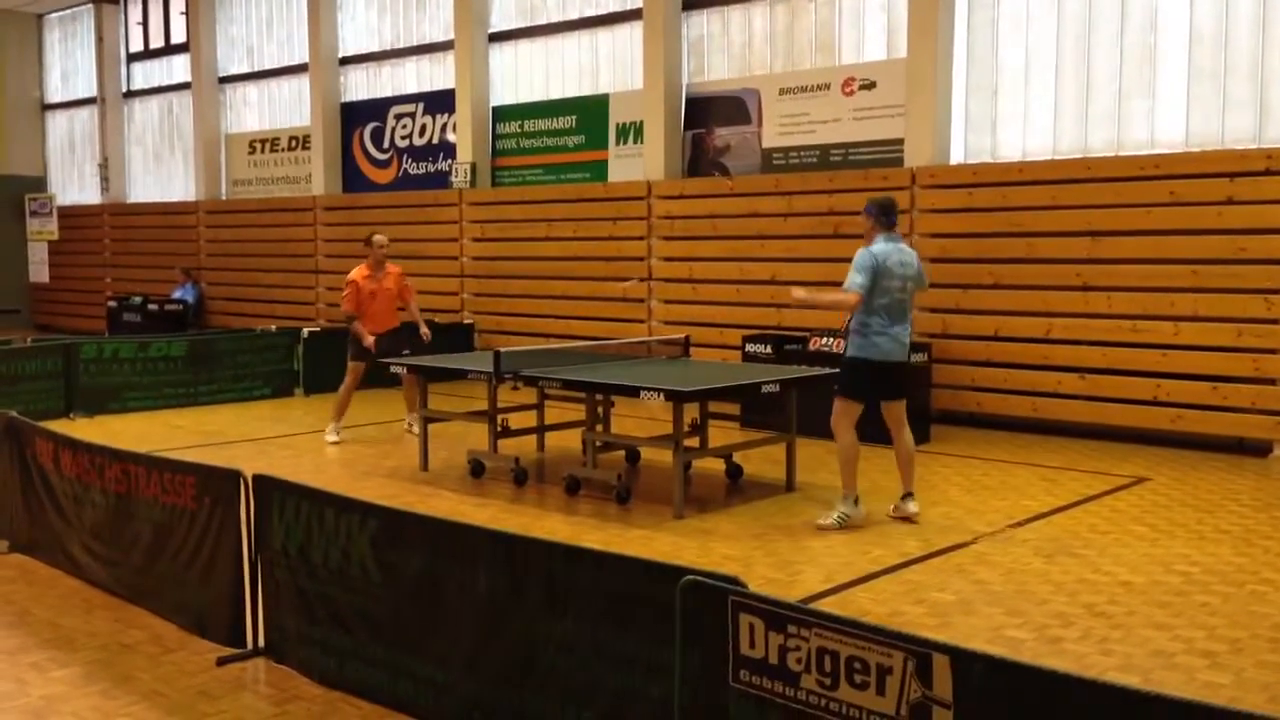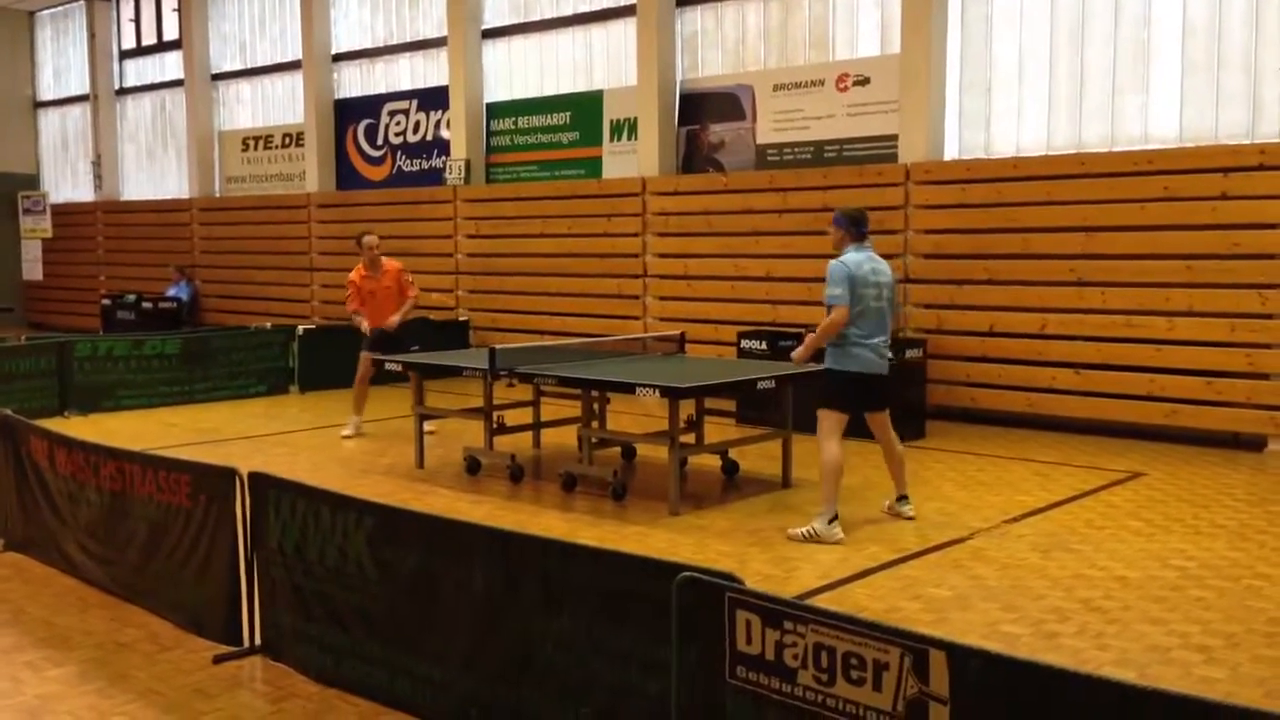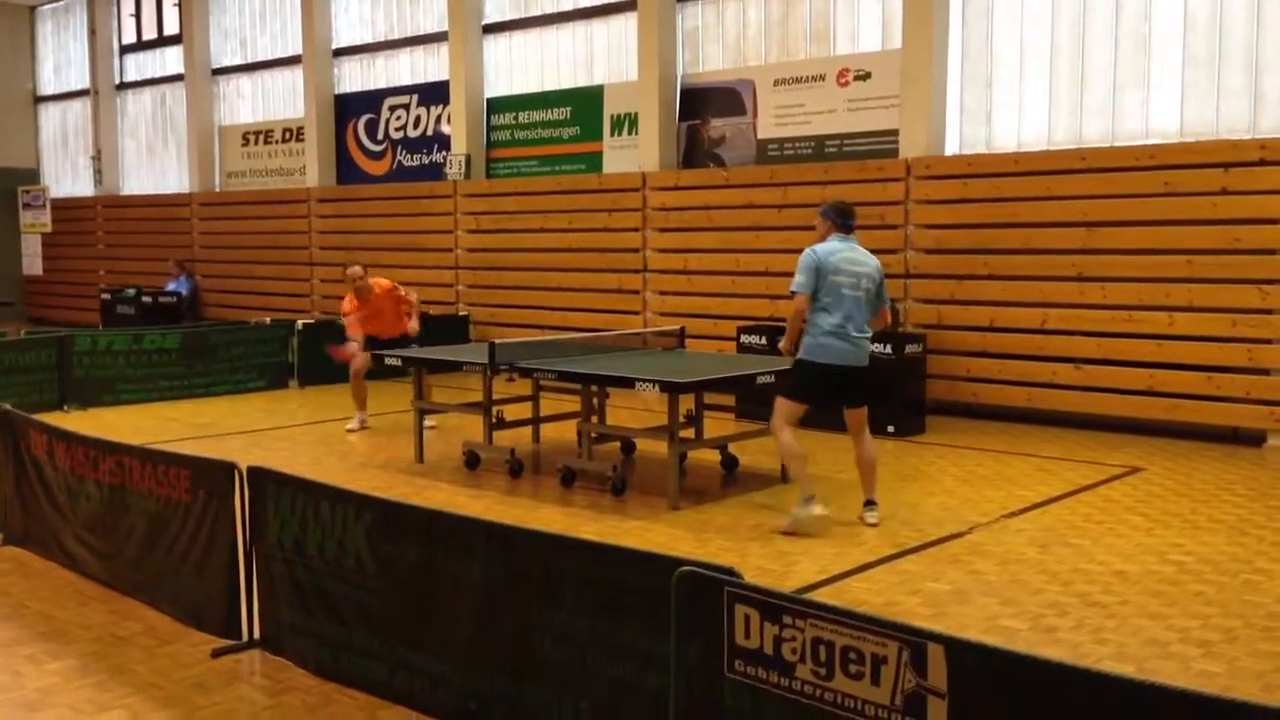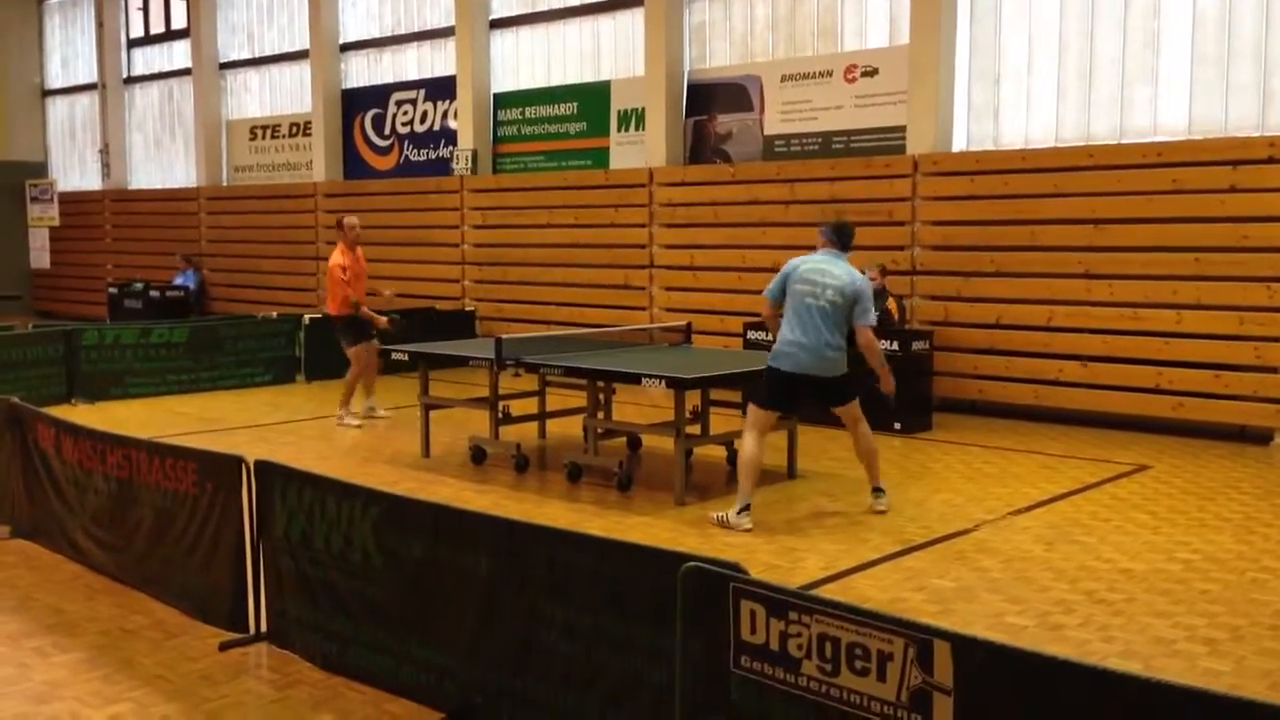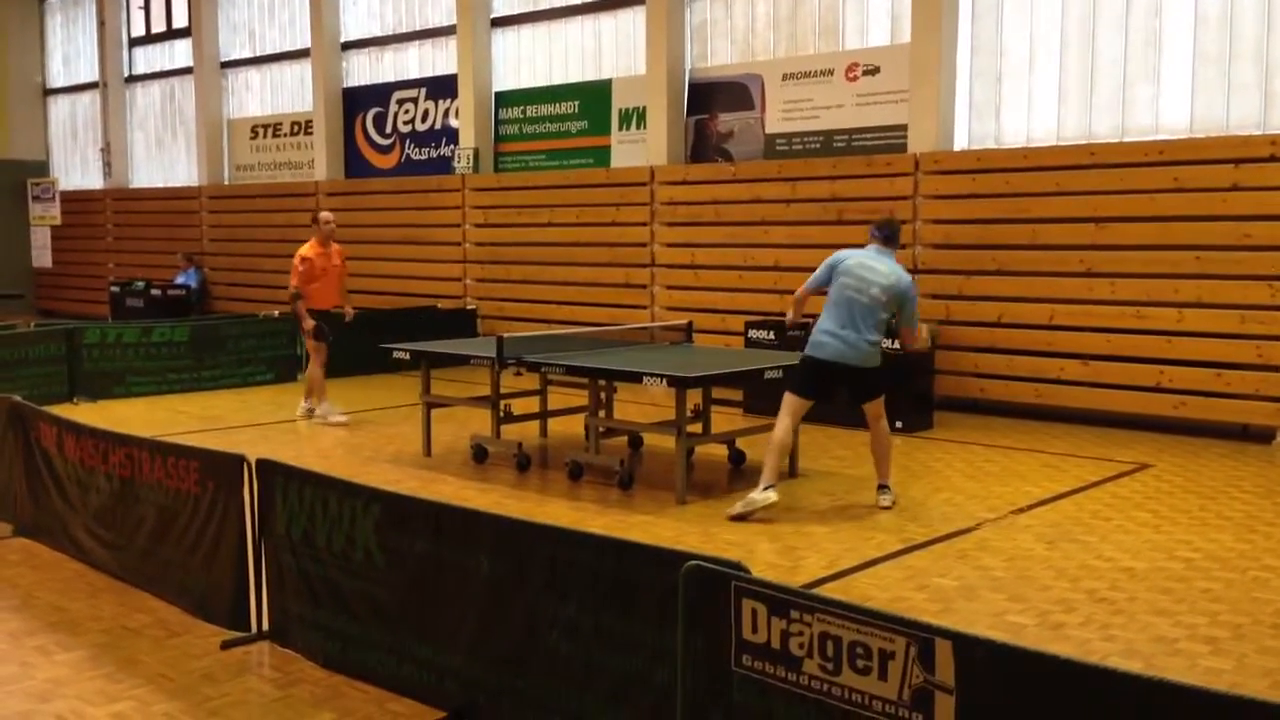
dt=0.4s
person 1, frame 1
left shoulder: (869, 255)
right shoulder: (912, 257)
left elbow: (851, 301)
left wrist: (809, 297)
left hip: (866, 352)
right hip: (897, 353)
left knee: (842, 424)
right knee: (899, 426)
left ankle: (850, 504)
right ankle: (908, 498)
person 1, frame 2
left shoulder: (841, 265)
right shoulder: (884, 267)
left elbow: (838, 317)
right elbow: (891, 320)
left wrist: (807, 348)
left hip: (845, 363)
right hip: (878, 364)
left knee: (828, 437)
right knee: (884, 433)
left ankle: (829, 521)
right ankle: (902, 501)
person 1, frame 3
left shoulder: (816, 254)
right shoulder: (872, 262)
left elbow: (800, 307)
right elbow: (884, 319)
left wrist: (790, 341)
left hip: (818, 356)
right hip: (857, 359)
left knee: (782, 424)
right knee: (859, 432)
left ankle: (808, 503)
right ankle: (870, 507)
person 1, frame 4
left shoulder: (796, 265)
right shoulder: (858, 282)
left elbow: (768, 313)
right elbow: (865, 340)
right wrist: (885, 375)
left hip: (784, 363)
right hip: (830, 369)
left knee: (752, 432)
right knee: (857, 423)
left ankle: (741, 510)
right ankle: (877, 493)
person 1, frame 5
left shoulder: (842, 257)
right shoulder: (903, 281)
left elbow: (803, 294)
right elbow: (910, 338)
left wrist: (794, 314)
right wrist: (921, 337)
left hip: (821, 352)
right hip: (864, 359)
left knee: (788, 416)
right knee: (878, 421)
left ankle: (764, 489)
right ankle: (884, 490)
person 2, frame 1
left shoulder: (396, 273)
right shoulder: (355, 278)
left elbow: (409, 300)
right elbow: (350, 314)
left wrist: (421, 324)
right wrist: (364, 336)
left hip: (390, 332)
right hip: (363, 335)
left knee: (410, 375)
right knee: (351, 381)
left ankle: (412, 420)
right ankle: (334, 427)
person 2, frame 2
left shoulder: (395, 268)
right shoulder: (355, 278)
left elbow: (412, 296)
right elbow: (354, 311)
left wrist: (399, 316)
right wrist: (362, 324)
left hip: (401, 328)
right hip: (375, 330)
right knee: (362, 375)
right ankle: (355, 421)
person 2, frame 3
left shoulder: (386, 287)
right shoulder: (349, 306)
left elbow: (412, 300)
right elbow: (356, 338)
left wrist: (414, 320)
right wrist: (353, 348)
left hip: (399, 335)
right hip: (369, 337)
right knee: (356, 372)
right ankle: (361, 416)
person 2, frame 4
left shoulder: (357, 251)
right shoulder: (339, 263)
right elbow: (351, 301)
right wrist: (377, 319)
left hip: (358, 315)
right hip: (343, 317)
left knee: (373, 358)
right knee: (360, 364)
left ankle: (370, 406)
right ankle: (343, 412)
person 2, frame 5
left shoulder: (337, 251)
right shoulder: (306, 254)
right elbow: (295, 291)
left wrist: (346, 304)
right wrist: (305, 318)
left hip: (325, 311)
right hip: (308, 313)
left knee: (319, 359)
right knee: (317, 359)
left ankle: (307, 405)
right ankle: (324, 410)
